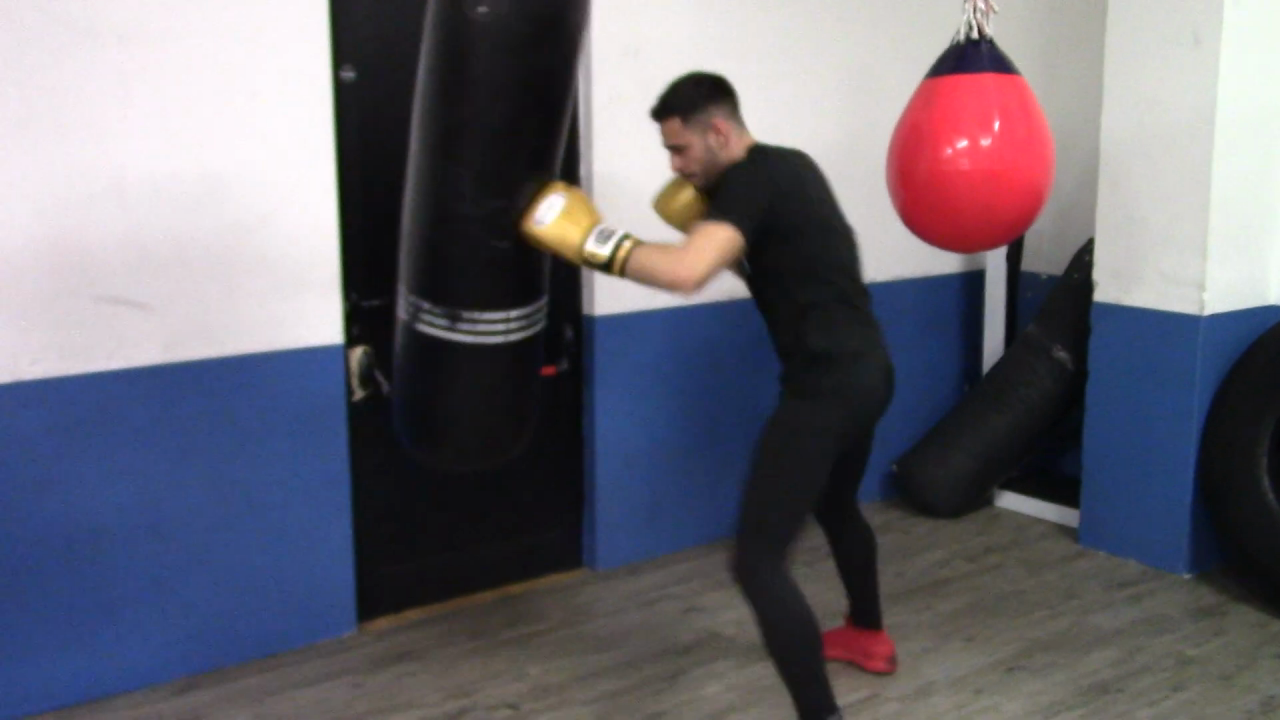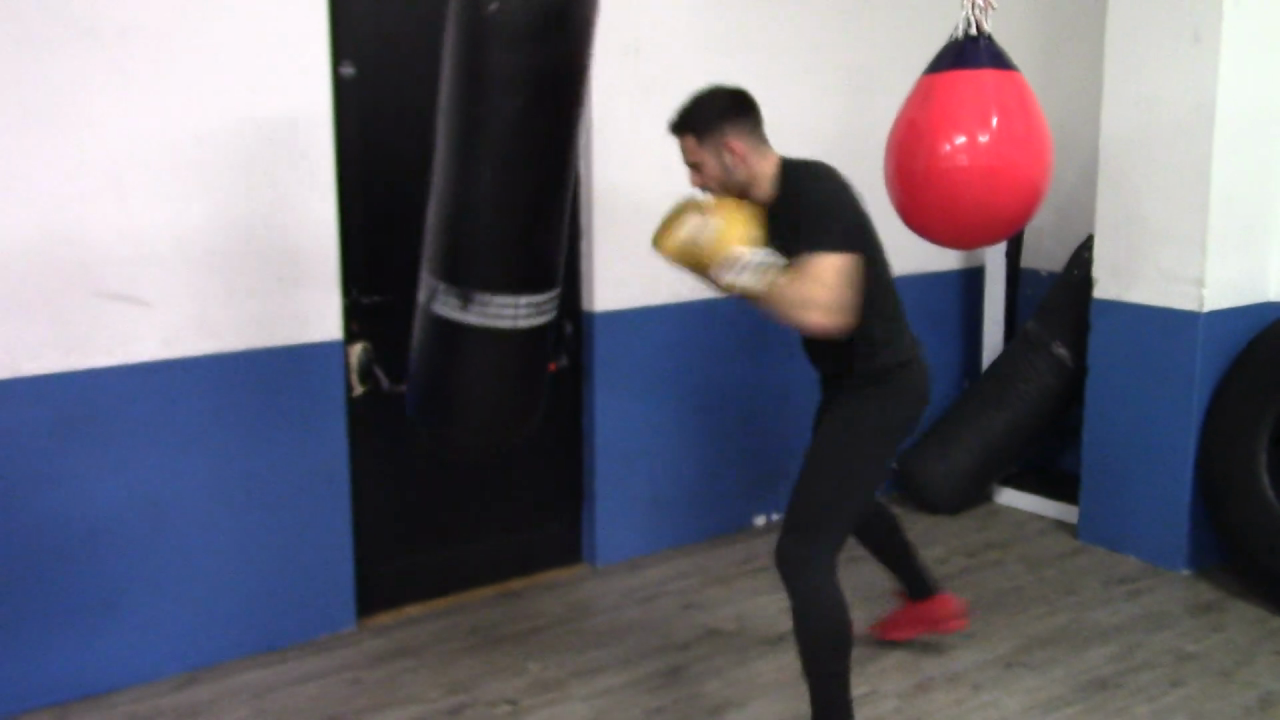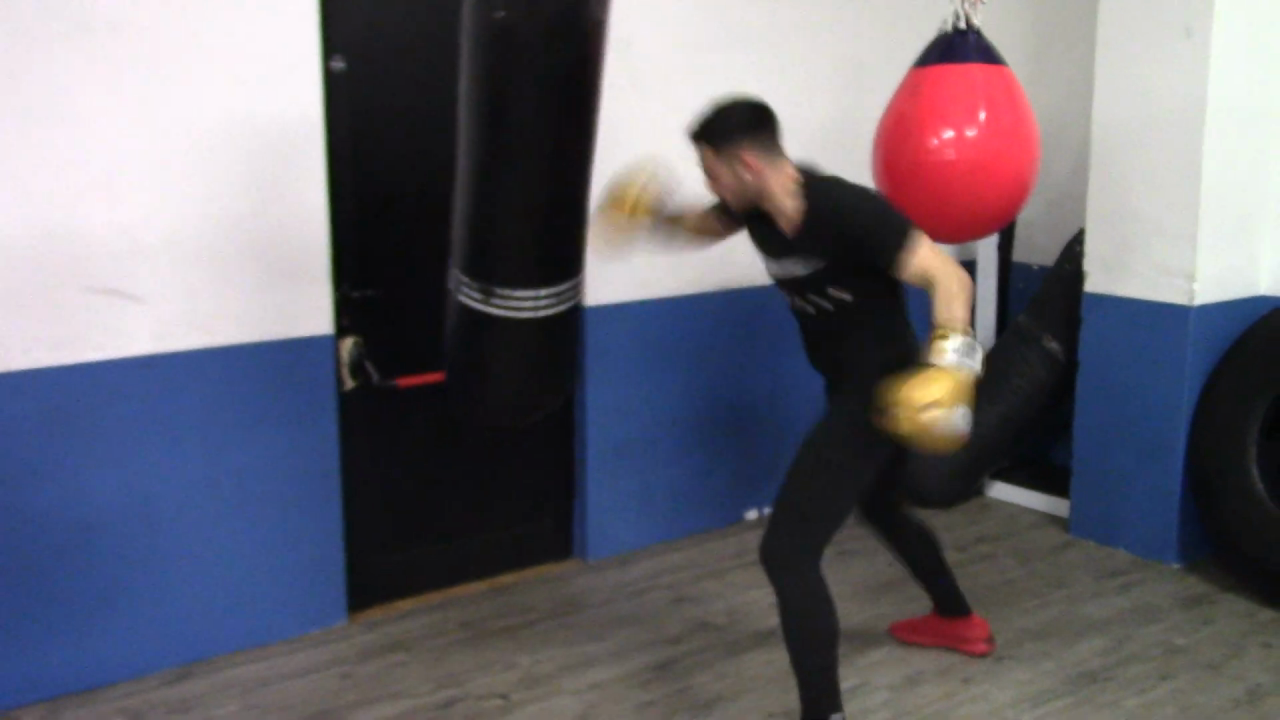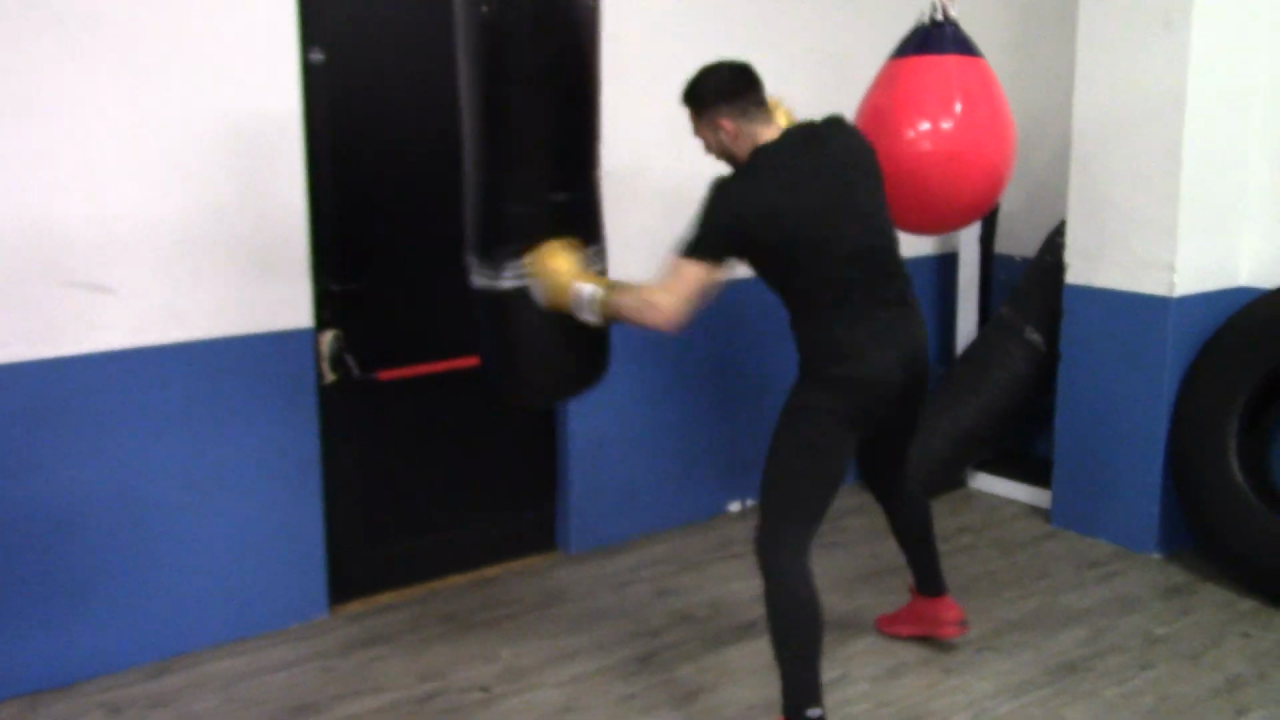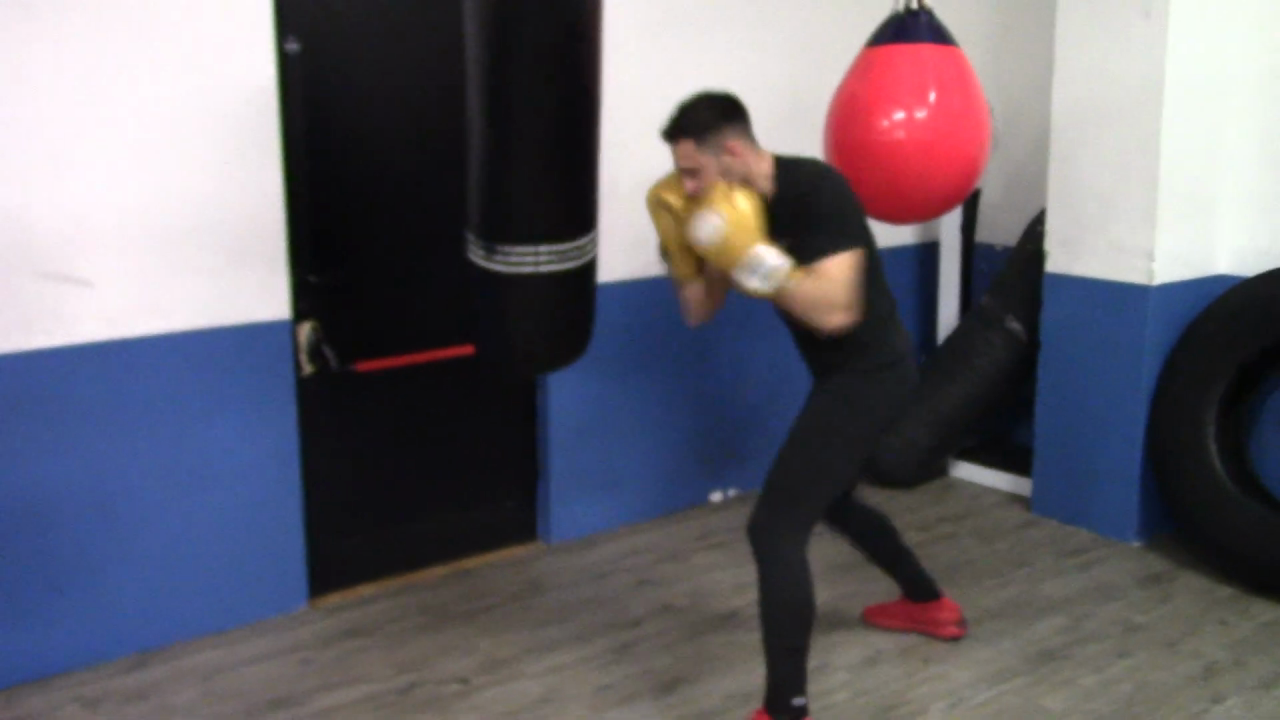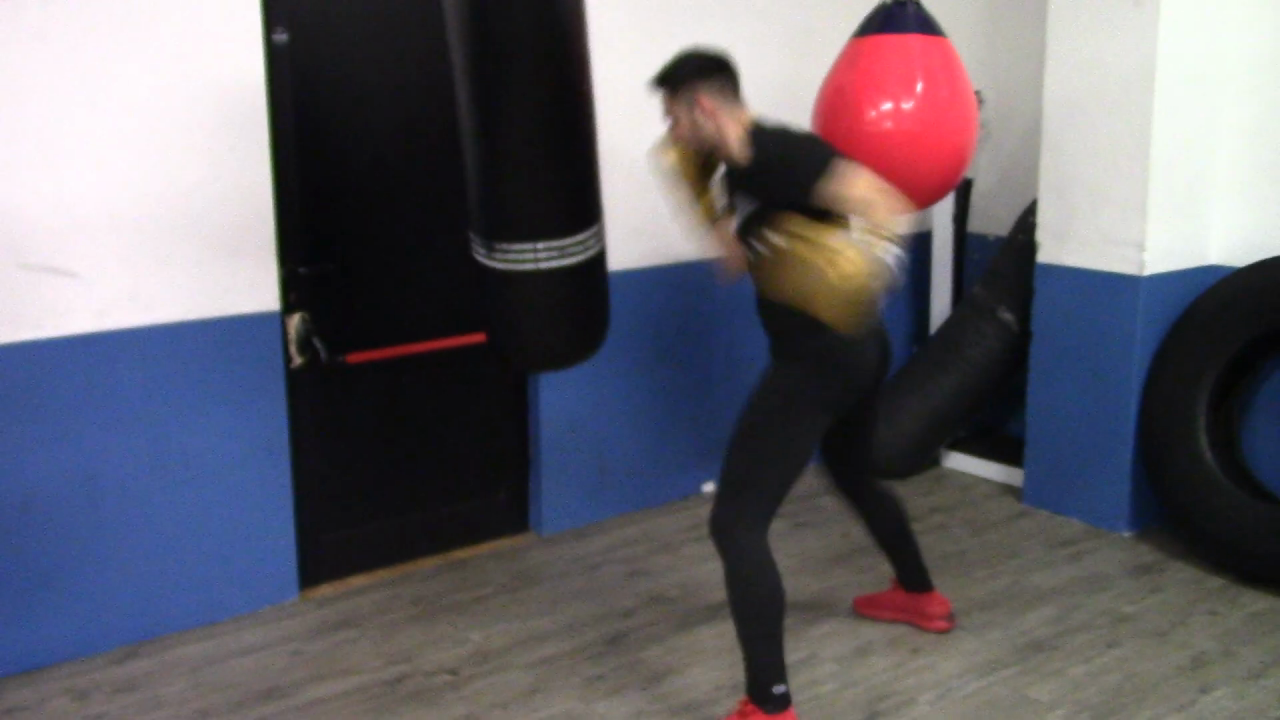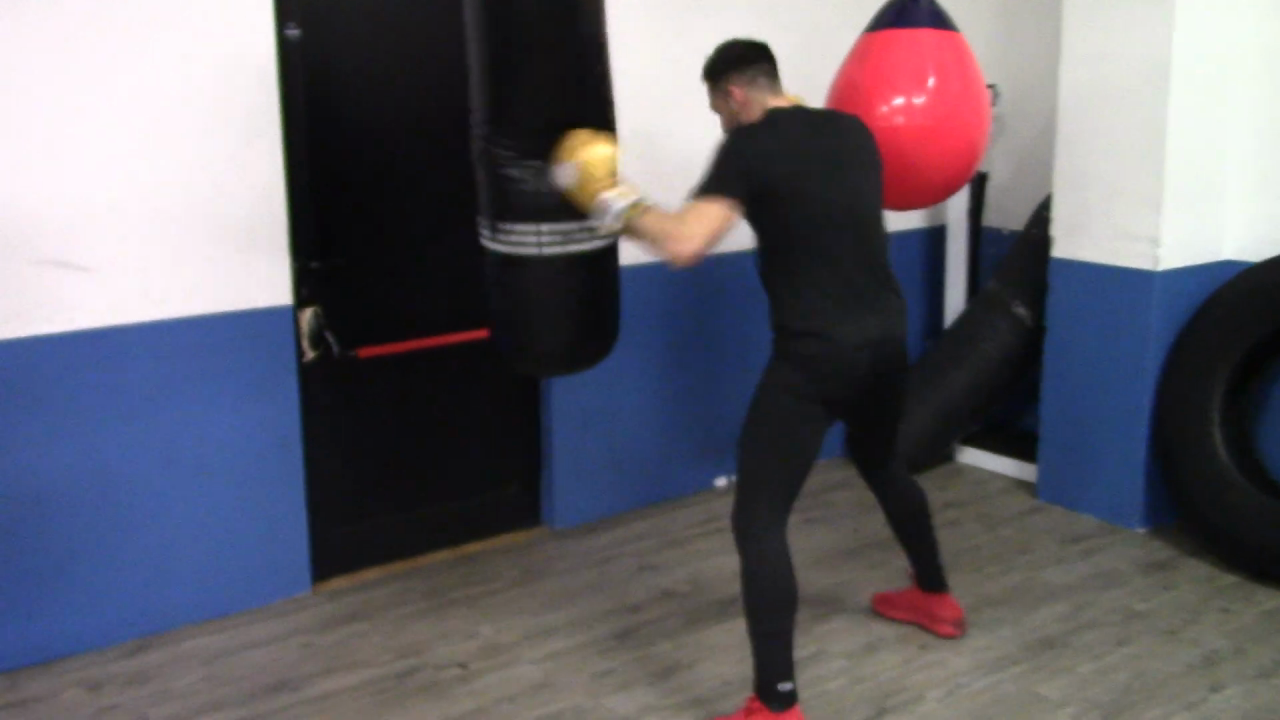
dt=0.2s
person 1, frame 1
left shoulder: (753, 180)
right shoulder: (788, 168)
left elbow: (686, 272)
left wrist: (592, 240)
right wrist: (701, 223)
left hip: (830, 386)
right hip: (862, 370)
left knee: (755, 559)
right knee: (835, 504)
right ankle: (869, 634)
person 1, frame 2
left shoulder: (815, 196)
right shoulder: (753, 194)
left elbow: (821, 313)
right elbow: (740, 261)
left wrist: (745, 268)
left hip: (879, 385)
right hip: (849, 381)
left knee: (801, 554)
right knee: (849, 502)
right ankle: (930, 602)
person 1, frame 3
left shoulder: (854, 210)
right shoulder: (759, 203)
left elbow: (951, 280)
right elbow: (707, 224)
left wrist: (950, 366)
right wrist: (652, 212)
left hip: (892, 396)
right hip: (889, 378)
left knee: (787, 552)
right knee: (877, 506)
right ankle: (959, 620)
person 1, frame 4
left shoulder: (739, 195)
right shoulder: (843, 138)
left elbow: (666, 310)
left wrist: (584, 295)
left hip: (847, 369)
right hip: (909, 345)
left knee: (781, 542)
right knee: (887, 475)
right ankle: (935, 603)
person 1, frame 5
left shoulder: (817, 189)
right shoulder: (729, 211)
left elbow: (832, 312)
right elbow: (698, 312)
left wrist: (754, 256)
right wrist: (679, 241)
left hip: (869, 369)
right hip: (841, 371)
left knee: (774, 531)
right knee: (829, 501)
right ankle: (930, 603)
person 1, frame 6
left shoulder: (785, 153)
right shoulder: (739, 170)
left elbow: (885, 206)
right elbow: (740, 264)
left hip: (819, 363)
right hip: (857, 348)
left knee: (735, 524)
right knee: (851, 473)
right ankle: (918, 594)
person 1, frame 7
left shoulder: (751, 145)
right shoulder: (853, 131)
left elbow: (682, 244)
left wrist: (605, 197)
left hip: (816, 350)
right hip: (887, 336)
left knee: (759, 519)
right knee: (880, 465)
right ankle: (934, 598)
